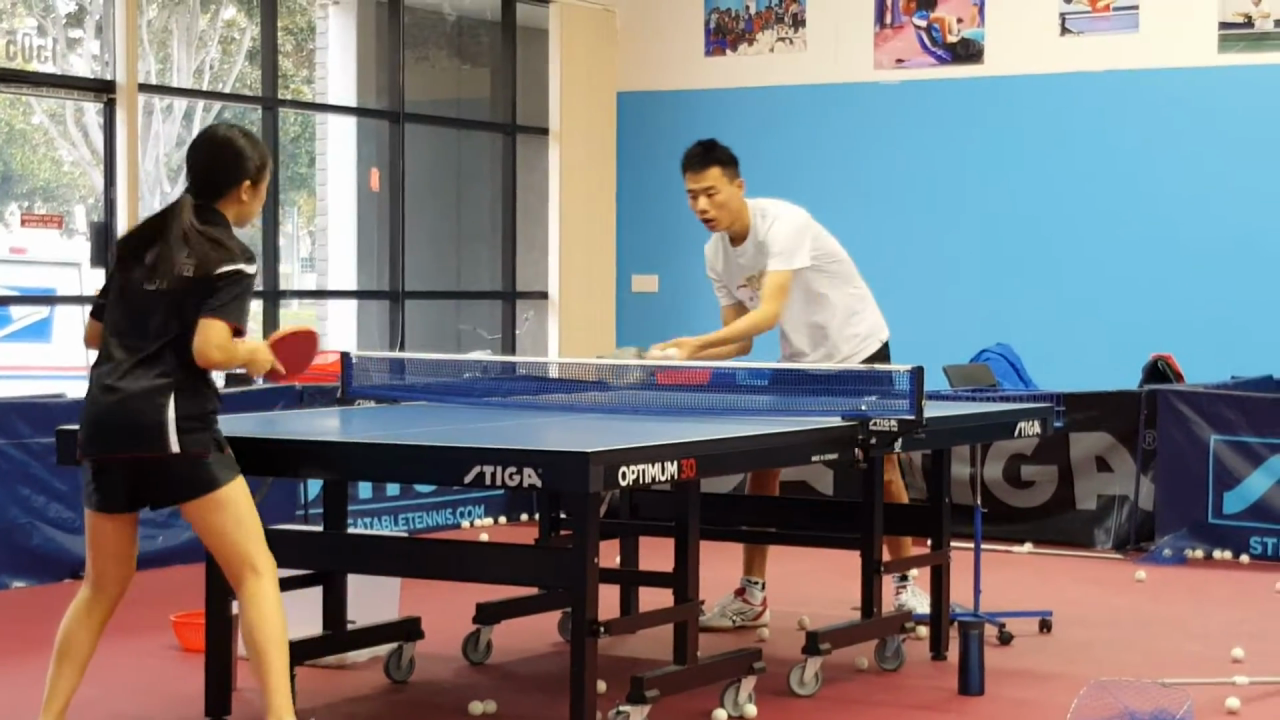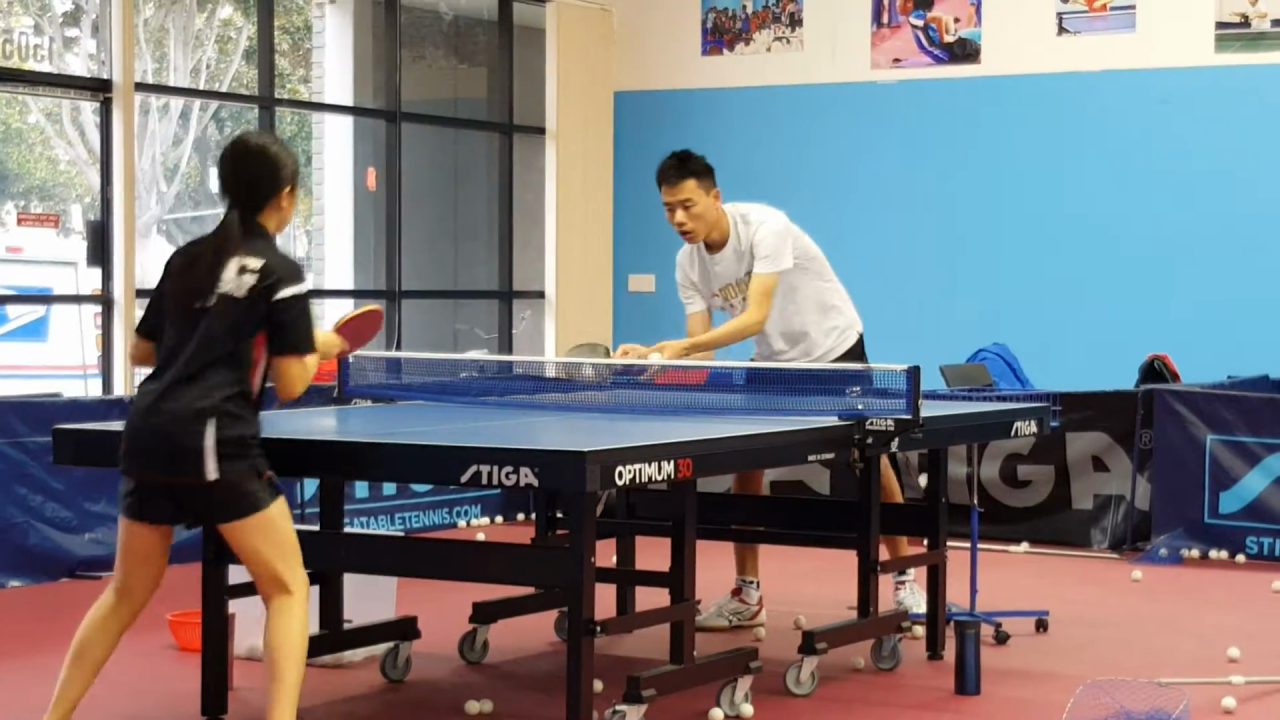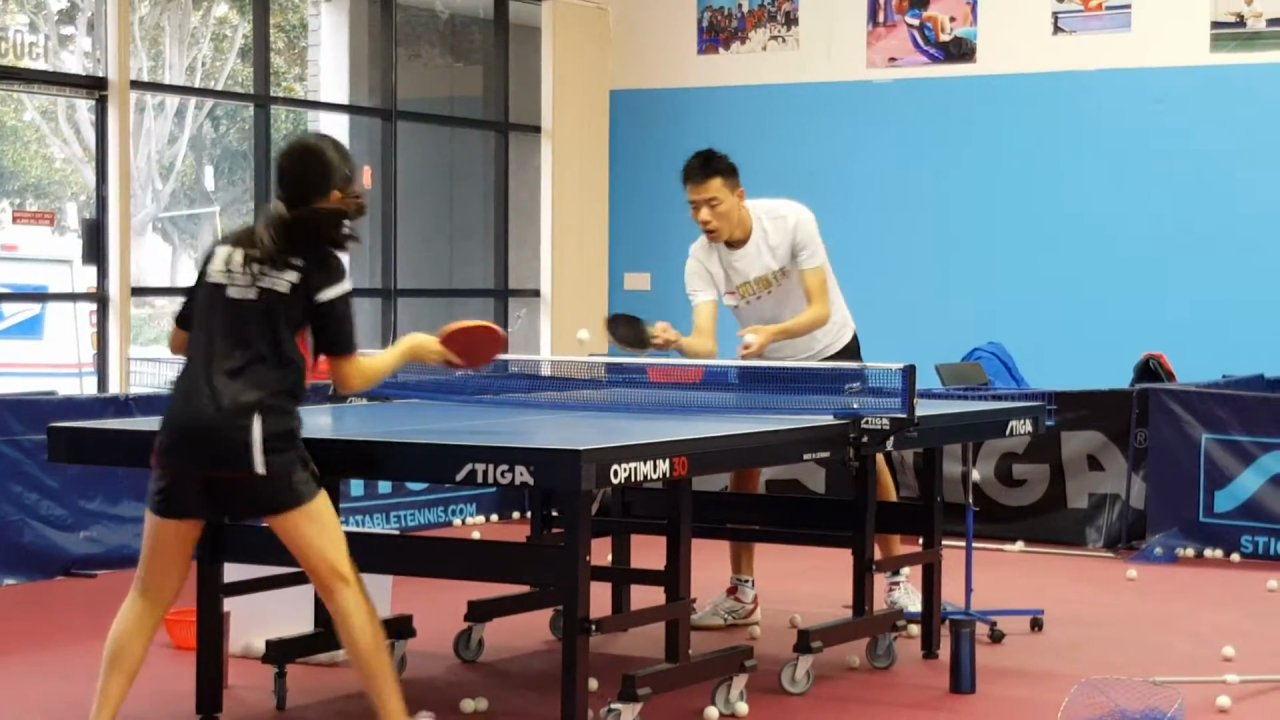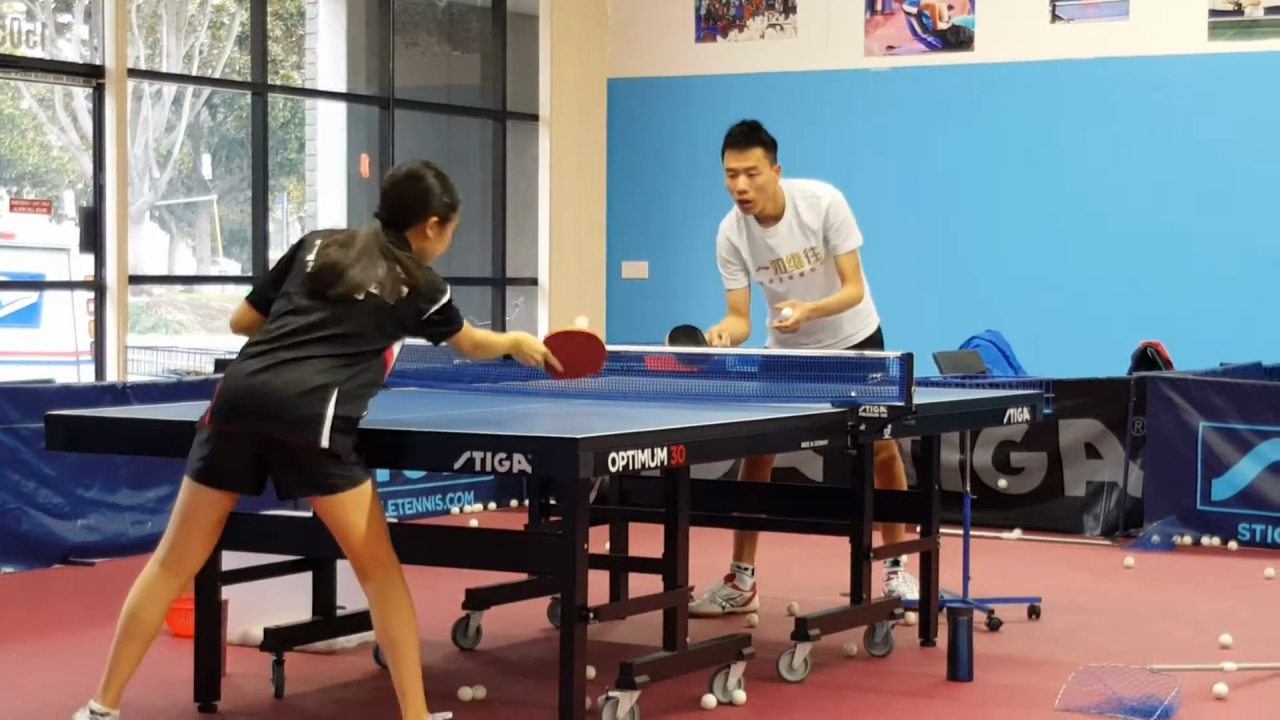
dt=0.3s
person 1, frame 1
left shoulder: (140, 241)
right shoulder: (230, 257)
left elbow: (94, 334)
right elbow: (210, 350)
right wrist: (256, 355)
left hip: (105, 419)
right hip: (171, 423)
left knee: (105, 584)
right knee: (255, 572)
person 1, frame 2
left shoulder: (185, 259)
right shoulder: (278, 270)
left elbow: (142, 352)
right elbow: (290, 384)
right wrist: (319, 349)
left hip: (148, 437)
right hip: (215, 445)
left knee: (129, 590)
right knee: (289, 587)
person 1, frame 3
left shoulder: (223, 250)
right shoulder: (323, 267)
left elbow: (180, 341)
right elbow: (349, 380)
right wrist: (409, 349)
left hip: (185, 431)
right hip: (259, 437)
left knee: (152, 590)
right knee: (340, 582)
person 1, frame 4
left shoulder: (316, 245)
right shoulder: (422, 284)
left elbow: (242, 321)
right elbow: (473, 341)
right wrist: (523, 344)
left hip: (240, 400)
right hip: (313, 418)
left knee: (174, 558)
right knee: (379, 568)
person 2, frame 1
left shoulder: (783, 222)
right shoulder: (715, 254)
left elbow: (770, 314)
right elbow: (738, 342)
left wrist: (693, 343)
right wrist: (687, 351)
left hip: (858, 351)
right hip: (800, 364)
left knee: (883, 468)
right knee: (762, 466)
left ankle: (905, 583)
right ankle: (752, 593)
person 2, frame 2
left shoulder: (764, 225)
right shoulder: (689, 261)
left elbow: (757, 319)
right elbow: (697, 345)
left wrist: (682, 347)
right wrist: (649, 353)
left hip: (836, 349)
right hip: (775, 364)
right knee: (747, 466)
left ankle: (903, 579)
right ankle: (747, 594)
person 2, frame 3
left shoulder: (792, 219)
right shoulder: (702, 259)
left elbow: (821, 310)
right elbow: (705, 342)
left wrist: (771, 332)
right wrist: (675, 339)
left hip: (830, 350)
right hip: (768, 366)
left knee: (867, 459)
right knee: (742, 466)
left ankle: (896, 579)
right ankle: (742, 592)
person 2, frame 4
left shoulder: (824, 201)
right shoulder: (731, 235)
left elbow: (855, 288)
right elbow: (741, 320)
left wrist: (808, 310)
right wrist: (718, 335)
left hip: (853, 339)
right hip: (786, 350)
left knee: (883, 450)
right knee: (756, 452)
left ankle: (896, 568)
right ankle: (741, 580)
